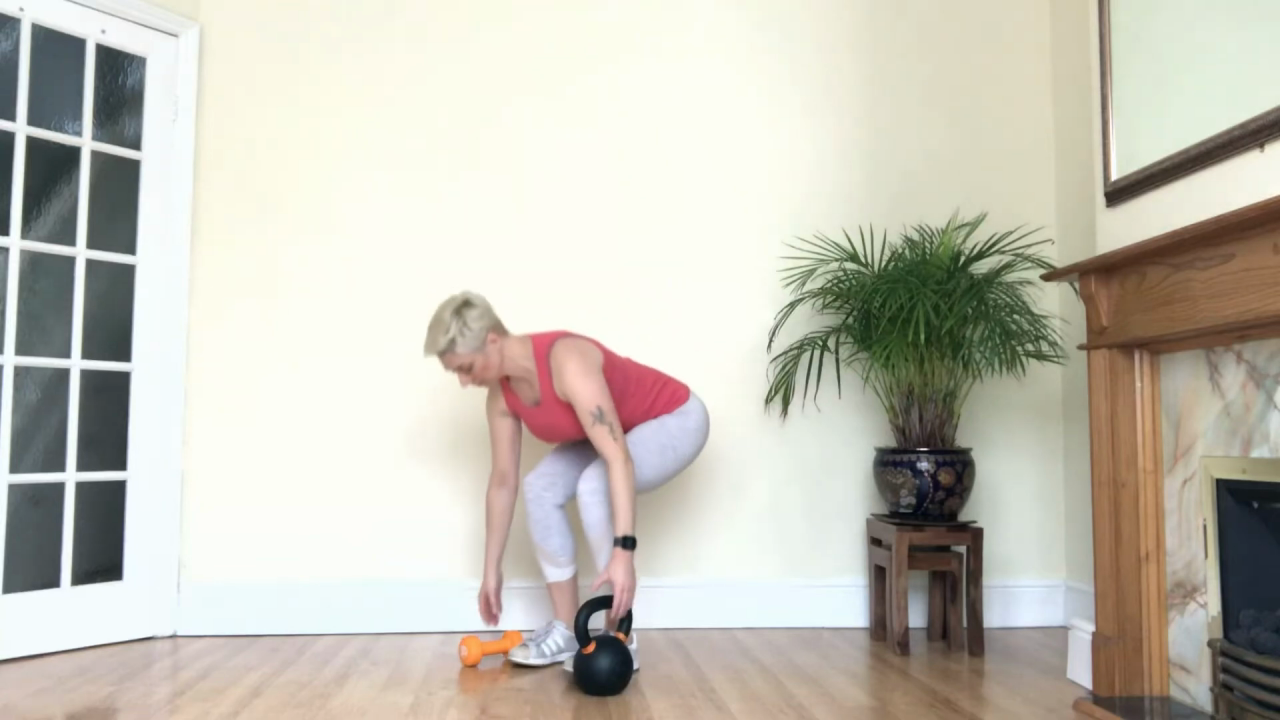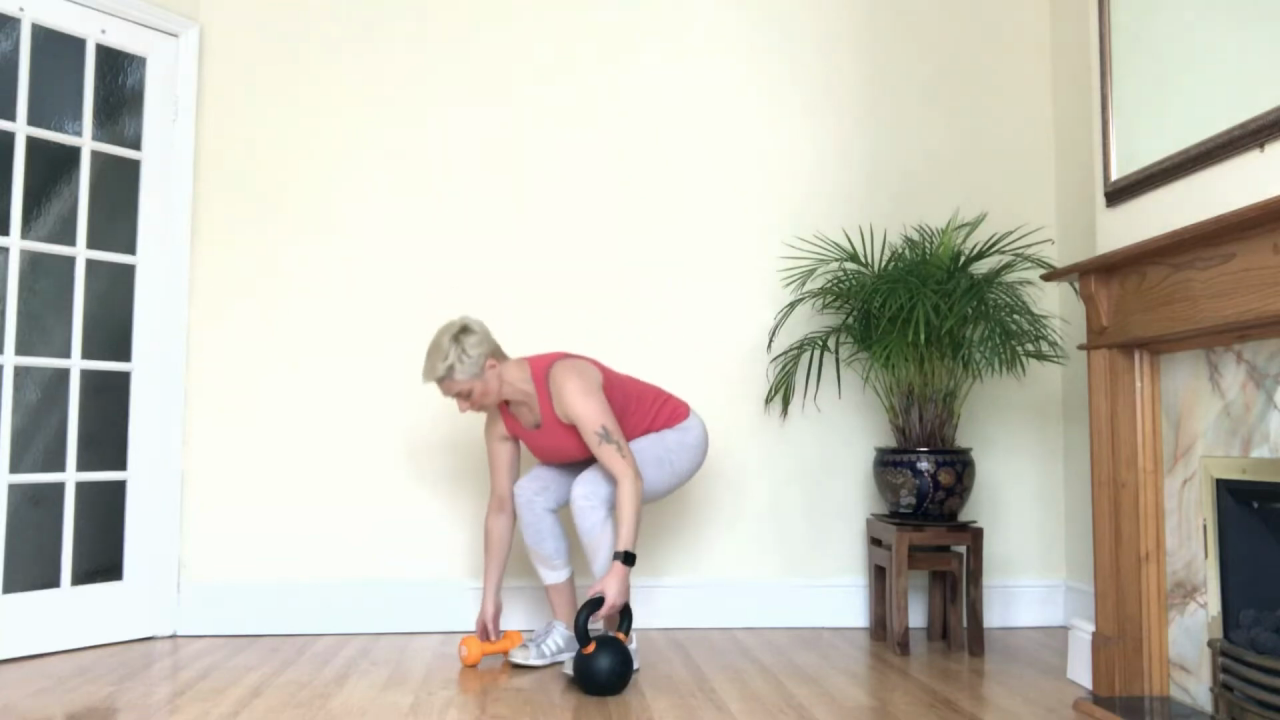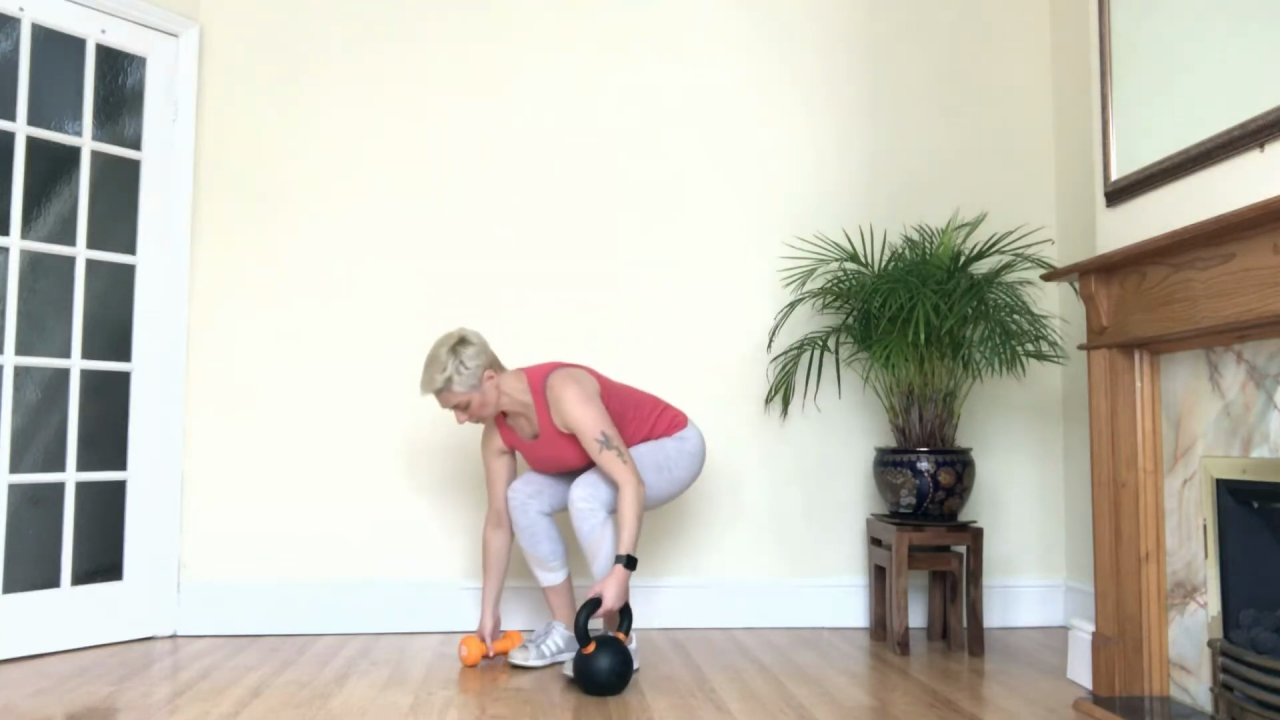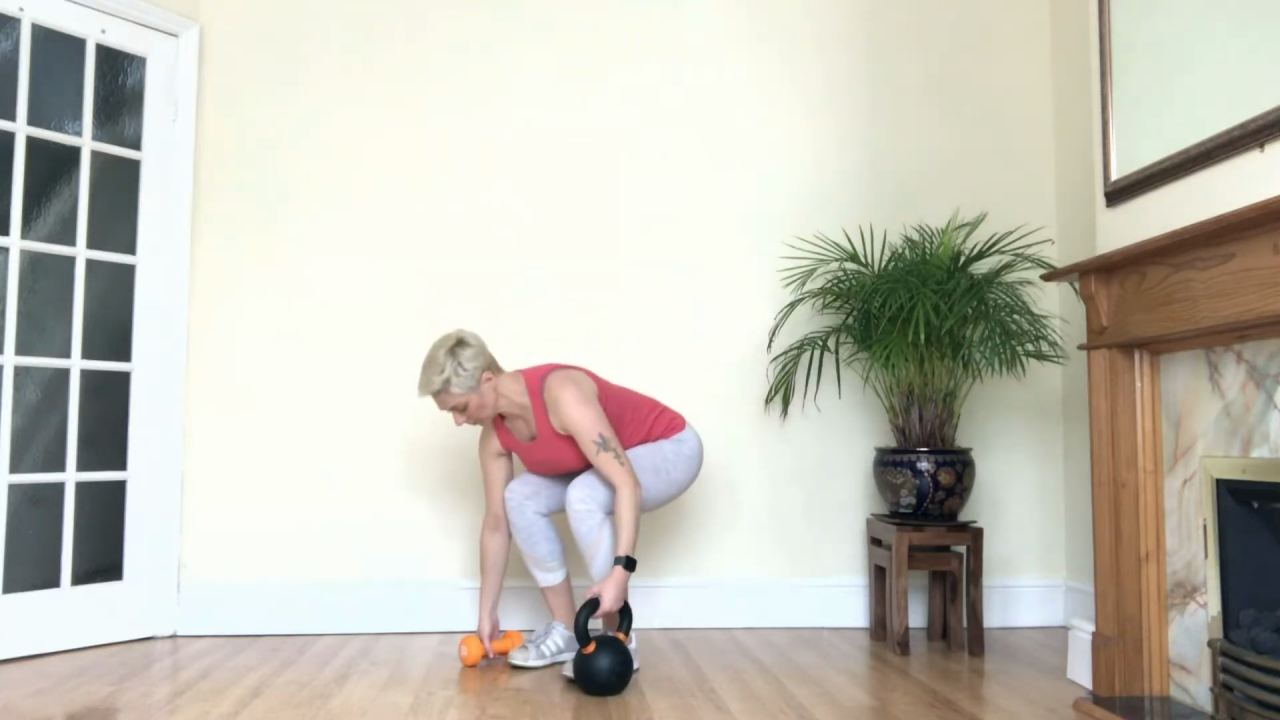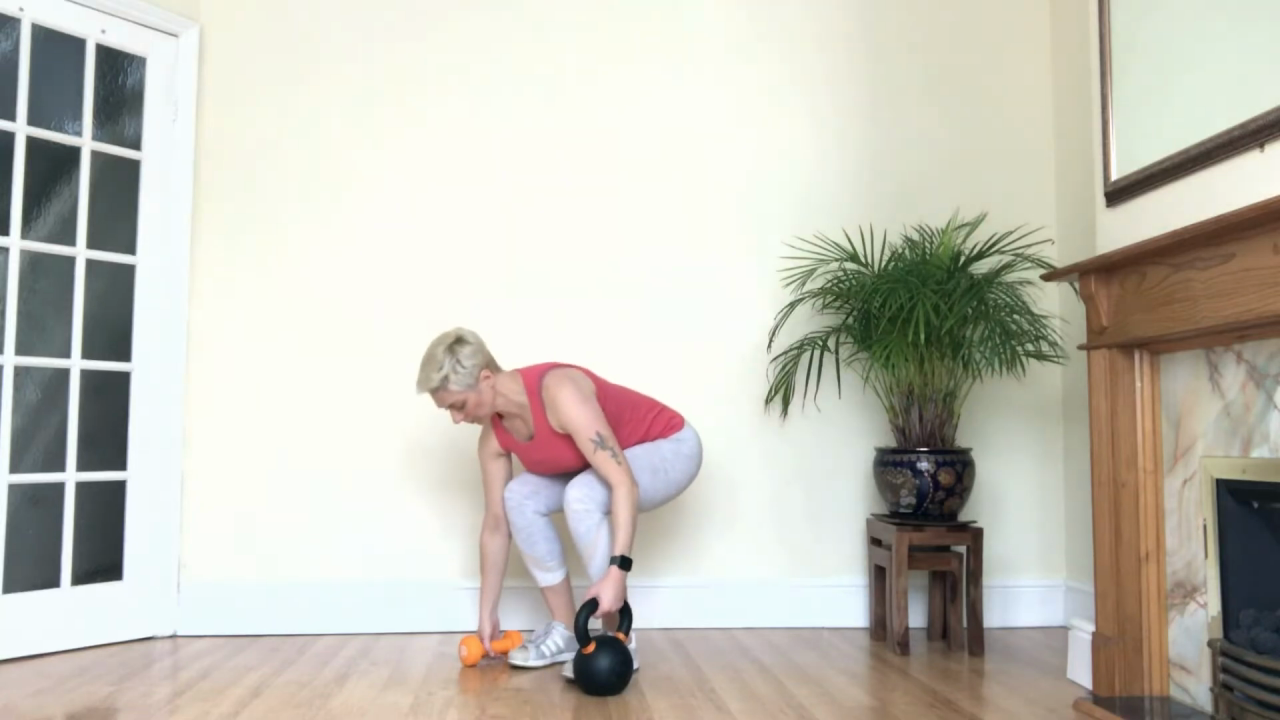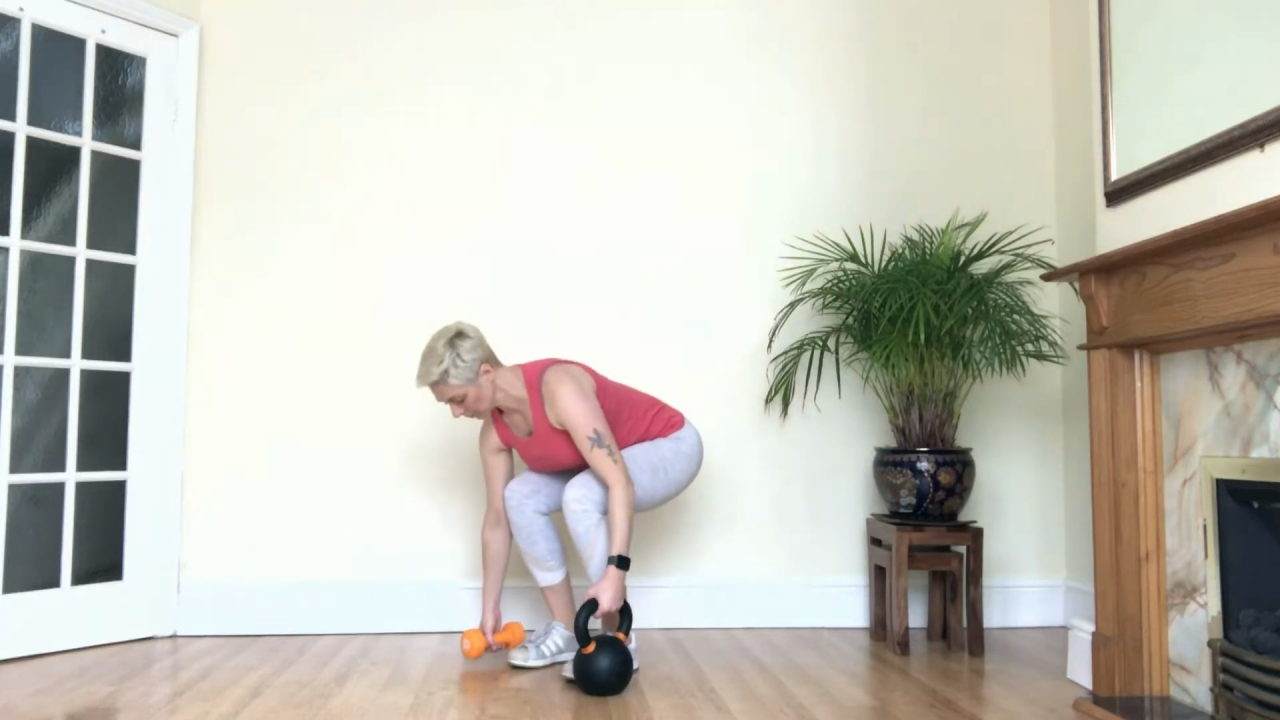
dt=0.2s
person 1, frame 1
left shoulder: (566, 362)
right shoulder: (502, 394)
left elbow: (619, 460)
right elbow: (503, 481)
left wrist: (623, 551)
right wrist: (491, 570)
left hip: (675, 420)
right hip: (618, 428)
left knee: (594, 488)
right knee: (540, 488)
right ankle: (566, 630)
person 1, frame 2
left shoulder: (565, 383)
right shoulder: (501, 418)
left elbow: (628, 476)
right elbow: (502, 507)
left wrist: (621, 566)
right wrist: (490, 598)
left hip: (675, 437)
right hip: (616, 445)
left knee: (589, 492)
right knee: (530, 493)
right ankle: (566, 630)
person 1, frame 3
left shoulder: (563, 392)
right shoulder: (497, 432)
left elbow: (630, 482)
right elbow: (498, 521)
left wrist: (621, 569)
right wrist: (488, 611)
left hip: (672, 445)
right hip: (610, 455)
left knee: (587, 495)
right knee: (524, 496)
right ankle: (565, 630)
person 1, frame 4
left shoulder: (561, 393)
right shoulder: (495, 434)
left elbow: (627, 483)
right elbow: (496, 524)
left wrist: (621, 570)
right wrist: (486, 614)
left hip: (670, 448)
right hip: (608, 458)
left knee: (583, 496)
right knee: (520, 497)
right ankle: (565, 631)
person 1, frame 5
left shoulder: (559, 392)
right shoulder: (494, 434)
left elbow: (624, 483)
right elbow: (496, 524)
left wrist: (617, 571)
right wrist: (487, 614)
left hip: (670, 447)
right hip: (607, 457)
left knee: (582, 496)
right knee: (521, 496)
right ankle: (565, 631)
person 1, frame 6
left shoulder: (558, 388)
right shoulder: (494, 429)
left elbow: (620, 482)
right elbow: (497, 518)
left wrist: (615, 571)
right wrist: (489, 609)
left hip: (669, 447)
right hip: (607, 456)
left knee: (581, 496)
right knee: (521, 495)
right ankle: (566, 630)
